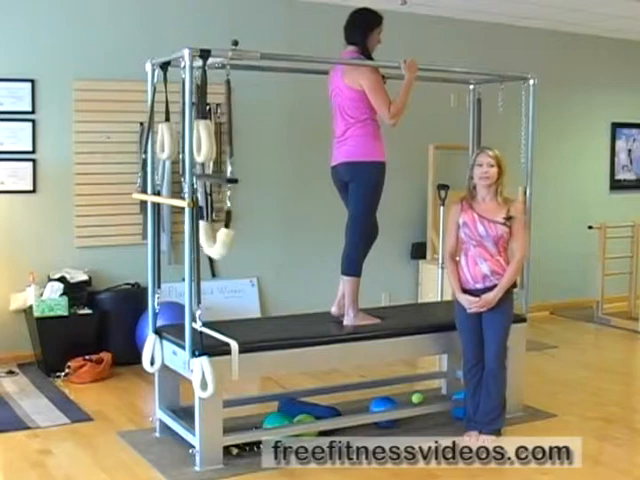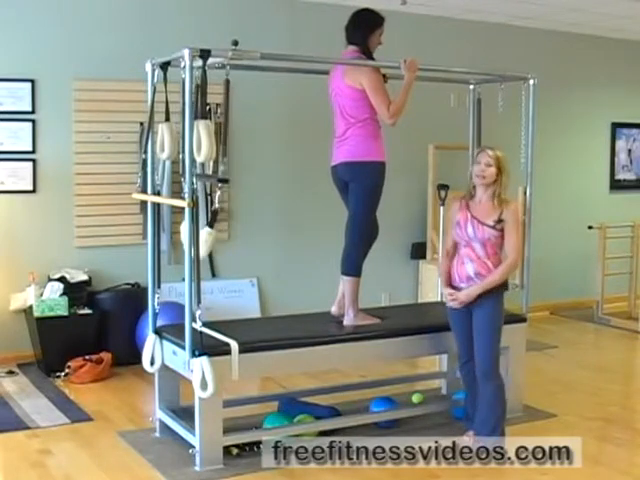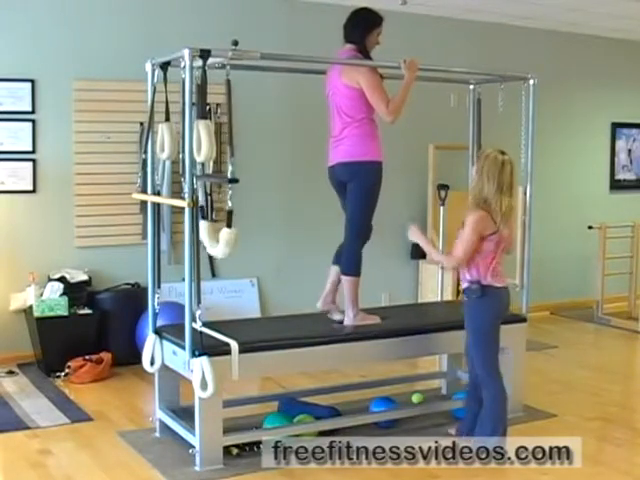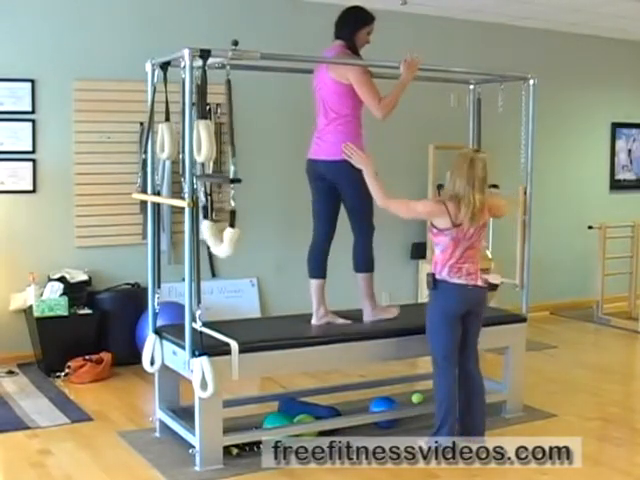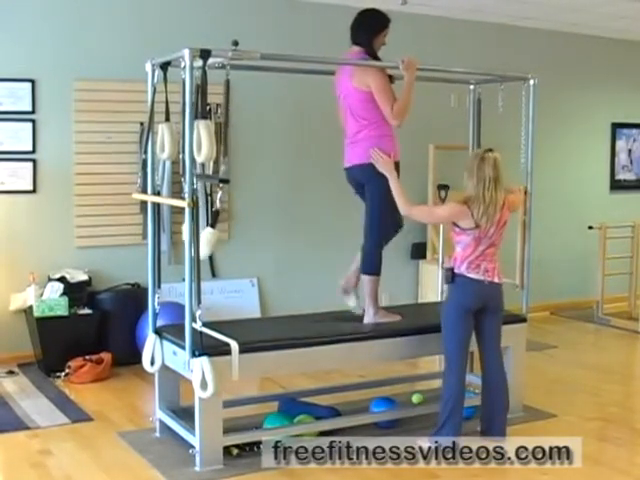
dt=1s
person 1, frame 1
left shoulder: (336, 70)
right shoulder: (364, 69)
right elbow: (390, 116)
left wrist: (378, 83)
right wrist: (408, 80)
left hip: (341, 163)
right hip: (364, 161)
left knee: (364, 231)
right knee: (359, 233)
left ankle: (341, 303)
right ankle: (352, 312)
person 1, frame 2
left shoulder: (337, 69)
right shoulder: (364, 68)
right elbow: (390, 115)
left wrist: (381, 81)
right wrist: (408, 79)
left hip: (341, 162)
right hip: (364, 161)
left knee: (364, 231)
right knee: (359, 233)
left ankle: (341, 303)
right ankle: (351, 312)
person 1, frame 3
left shoulder: (335, 68)
right shoulder: (361, 67)
right elbow: (389, 113)
right wrist: (408, 79)
left hip: (338, 162)
right hip: (362, 161)
left knee: (358, 231)
right knee: (357, 234)
left ankle: (328, 297)
right ankle: (352, 312)
person 1, frame 4
left shoulder: (322, 65)
right shoulder: (350, 64)
right elbow: (380, 110)
right wrist: (406, 77)
left hip: (317, 160)
right hip: (343, 159)
left knee: (322, 234)
right knee: (363, 231)
left ankle: (319, 310)
right ankle: (370, 307)
person 1, frame 5
left shoulder: (343, 71)
right shoulder: (371, 70)
right elbow: (395, 118)
right wrist: (409, 79)
left hip: (353, 163)
left knee: (387, 224)
right knee: (376, 234)
left ankle: (352, 278)
right ankle: (372, 310)
person 2, frame 1
left shoulder: (512, 209)
right shoulder: (459, 208)
left elbow: (519, 256)
right elbow: (449, 255)
left wrist: (496, 294)
right wrist: (459, 293)
left hip: (498, 294)
right hip: (466, 295)
left knee: (494, 361)
right knee: (472, 360)
left ankle: (490, 425)
right ankle: (473, 422)
person 2, frame 2
left shoulder: (507, 210)
right shoulder: (458, 206)
left elbow: (512, 260)
left wrist: (475, 290)
right wrist: (445, 284)
left hip: (488, 294)
right hip: (456, 293)
left knee: (486, 366)
right knee: (467, 363)
left ankle: (490, 435)
right ankle: (474, 424)
person 2, frame 3
left shoulder: (478, 216)
right shoulder: (502, 212)
left elbow: (451, 262)
left wrist: (420, 238)
right wrist: (479, 248)
left hip: (483, 297)
right hip: (493, 293)
left knee: (487, 371)
right knee: (477, 365)
left ankle: (491, 441)
right ankle: (471, 427)
person 2, frame 4
left shoulder: (438, 209)
right shoulder: (485, 208)
left elbow: (384, 201)
right elbow: (503, 207)
left wrist: (366, 167)
right wrist: (489, 194)
left hip: (447, 292)
right hip: (476, 291)
left knee: (445, 367)
right knee: (469, 364)
left ankle: (444, 440)
right ankle: (473, 433)
person 2, frame 5
left shoulder: (461, 210)
right shoulder: (504, 206)
left elbow: (408, 210)
right elbow: (518, 196)
left wrist: (390, 174)
right wrist: (514, 190)
left hip: (464, 288)
right hip: (492, 289)
left knee: (455, 365)
right knee: (492, 361)
left ankle: (446, 438)
right ankle: (495, 433)
